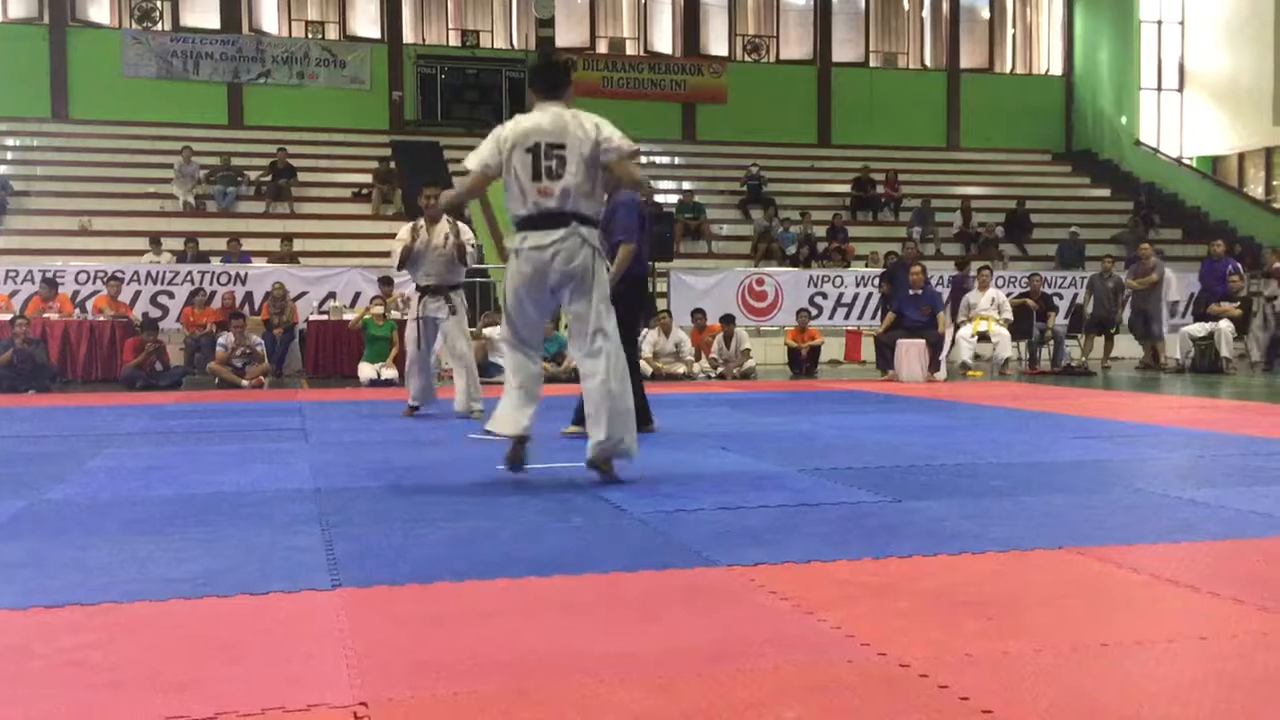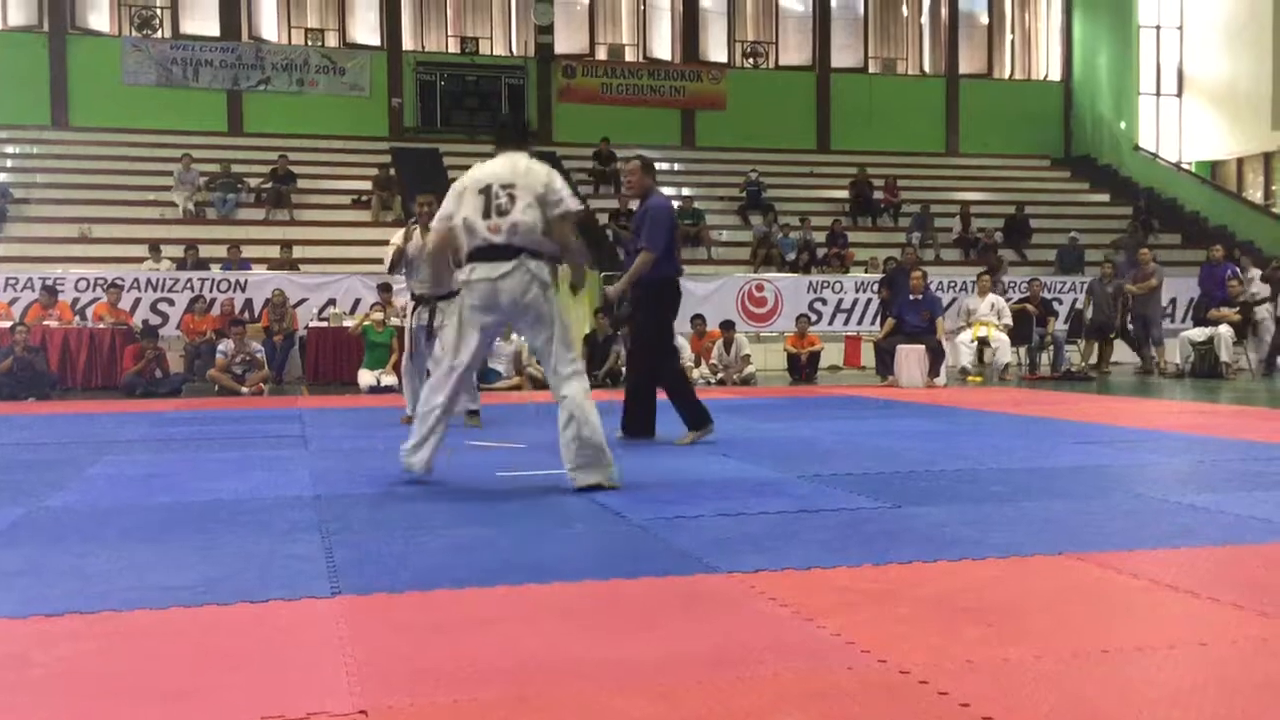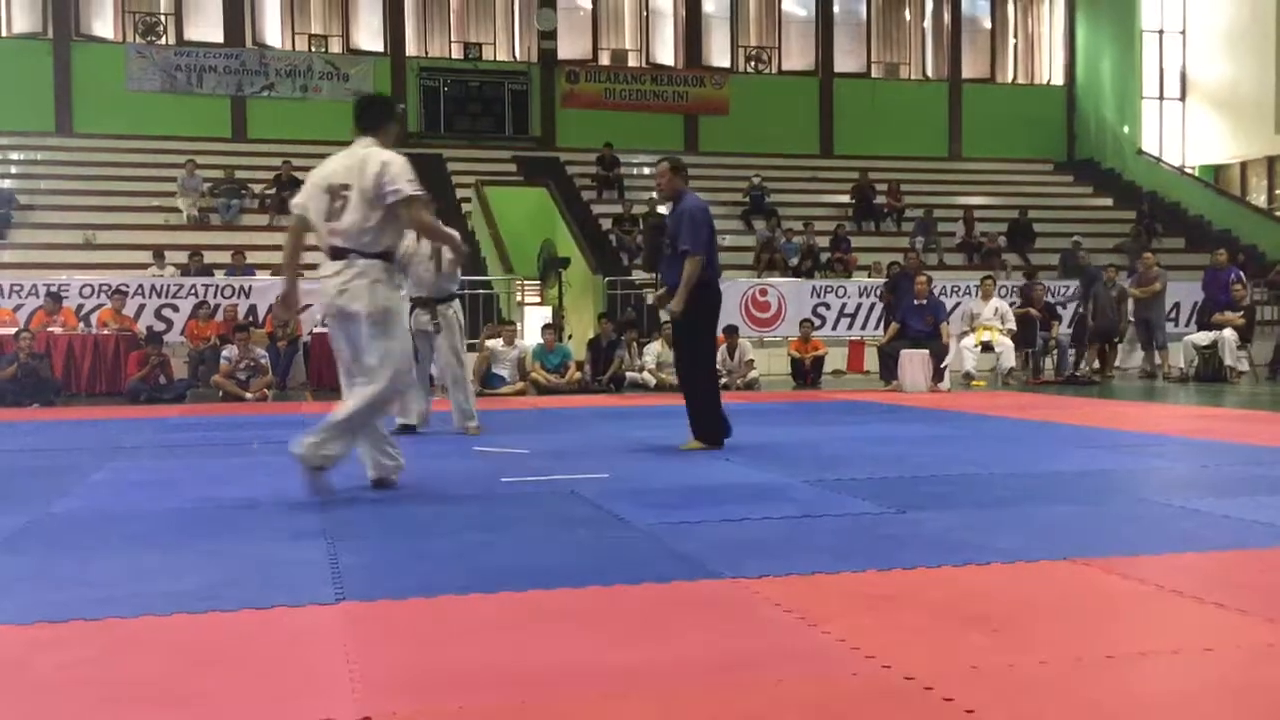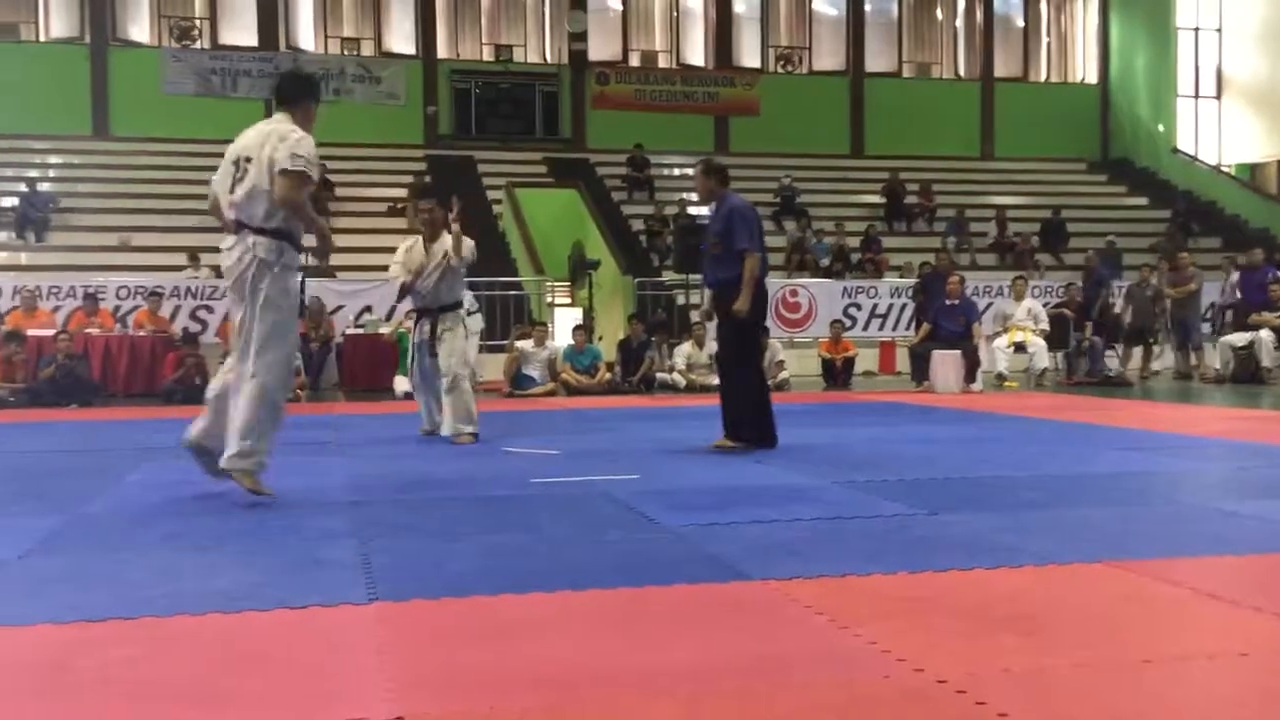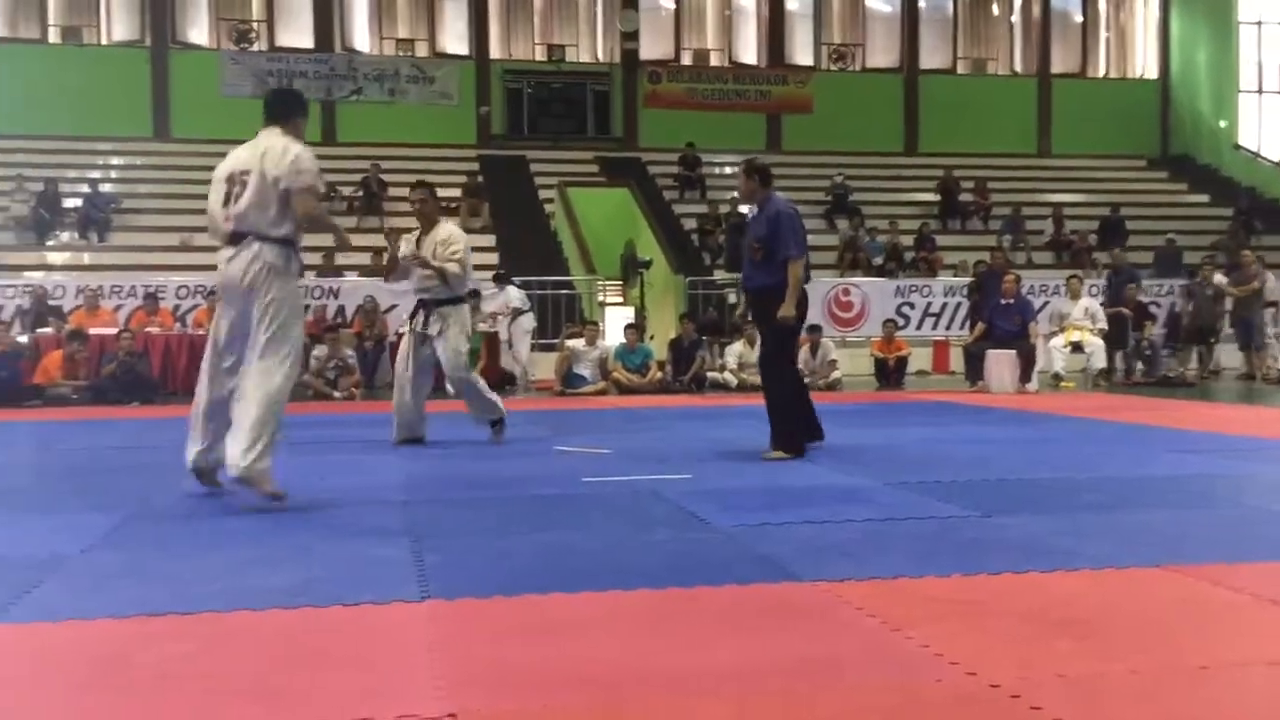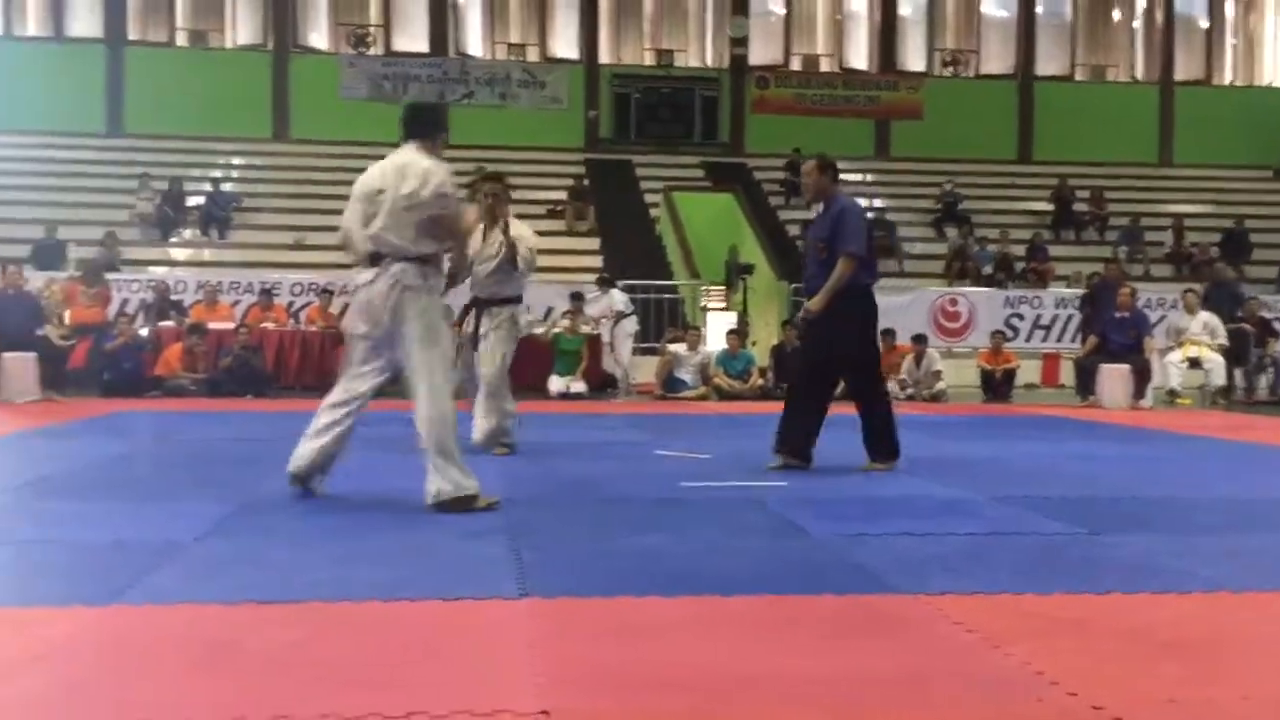
dt=0.4s
person 1, frame 1
left shoulder: (509, 132)
right shoulder: (592, 127)
left elbow: (475, 184)
right elbow: (629, 176)
left wrist: (448, 201)
right wrist: (642, 187)
left hip: (530, 248)
right hip: (578, 244)
left knee: (523, 345)
right knee: (599, 344)
left ankle: (516, 429)
right ankle: (605, 447)
person 1, frame 2
left shoulder: (467, 179)
right shoulder: (545, 175)
left elbow: (436, 249)
right elbow: (566, 237)
left wrist: (466, 259)
right wrist: (578, 270)
left hip: (479, 280)
right hip: (526, 279)
left knee: (451, 372)
right knee: (566, 373)
left ankle: (417, 456)
right ankle: (591, 470)
person 1, frame 3
left shoulder: (325, 169)
right shoulder: (389, 163)
left elbow: (295, 232)
right elbow: (417, 218)
left wrist: (289, 287)
right wrist: (455, 243)
left hip: (336, 278)
right hip: (371, 278)
left knee: (360, 378)
right knee: (391, 375)
left ankle: (383, 467)
right ankle: (318, 449)
person 1, frame 4
left shoulder: (245, 139)
right shoulder: (296, 139)
left elbow: (218, 205)
right elbow: (288, 195)
right wrist: (320, 231)
left hip: (241, 249)
right hip: (269, 255)
left knee: (251, 355)
right knee: (268, 361)
left ankle: (207, 436)
right ankle: (243, 457)
person 1, frame 5
left shoulder: (233, 157)
right shoulder: (295, 154)
left elbow: (215, 221)
right elbow: (309, 213)
right wrist: (337, 231)
left hip: (233, 261)
right hip: (270, 264)
left knee: (223, 364)
right knee: (271, 366)
left ankle: (205, 455)
right ankle: (249, 465)
person 1, frame 6
left shoulder: (371, 173)
right shoulder: (432, 171)
left elbow: (349, 236)
right elbow: (451, 232)
right wrist: (471, 222)
left hip: (372, 282)
right hip: (411, 284)
left knee: (358, 380)
right knee: (433, 385)
left ankle: (307, 462)
right ankle: (451, 488)
person 2, frame 1
left shoulder: (623, 202)
right shoulder: (628, 200)
left elbow: (628, 246)
left wrist: (609, 283)
left hip: (626, 289)
right hip: (631, 288)
right knee: (623, 354)
left ankle: (589, 419)
right ankle: (640, 418)
person 2, frame 2
left shoulder: (657, 207)
right shoulder: (649, 206)
left elbow: (649, 254)
left wrist: (622, 285)
right wrist: (629, 285)
left hip: (657, 292)
right hip: (650, 292)
left knee: (662, 360)
right knee: (641, 361)
left ankle: (698, 421)
right ankle: (637, 426)
person 2, frame 3
left shoulder: (691, 209)
right shoulder: (681, 208)
left elbow: (695, 257)
left wrist: (679, 297)
right wrist: (667, 290)
left hip: (696, 297)
right hip: (688, 296)
left knee: (697, 365)
right knee: (691, 364)
left ankle: (709, 434)
right ankle: (712, 427)
person 2, frame 4
left shoulder: (737, 209)
right shoulder: (721, 212)
left elbow: (753, 255)
left wrist: (745, 297)
right wrist: (711, 301)
left hip: (743, 298)
right hip: (730, 298)
left knee: (733, 362)
right knee: (747, 364)
left ankle: (738, 433)
right ankle: (761, 434)
person 2, frame 5
left shoulder: (782, 213)
right shoulder: (757, 216)
left elbow: (796, 261)
left wrist: (790, 303)
right wrist: (747, 303)
left hip: (783, 304)
right hip: (765, 304)
left knee: (777, 371)
right knee: (780, 370)
left ankle: (787, 442)
right ankle: (807, 430)
person 2, frame 6
left shoulder: (849, 211)
right shoulder: (822, 217)
left elbow: (850, 260)
left wrist: (822, 299)
right wrist: (813, 304)
left hip: (852, 307)
right hip: (824, 310)
left knee: (864, 381)
right knee: (805, 380)
left ankle: (884, 452)
right ankle: (794, 451)
person 3, frame 1
left shoulder: (458, 228)
right shoulder: (410, 229)
left elbow: (468, 261)
right elbow: (399, 264)
left wrist: (457, 239)
right wrist: (412, 241)
left hip: (451, 299)
right hip: (423, 299)
left knee: (460, 352)
right knee: (416, 353)
left ankle: (472, 405)
right ankle: (416, 400)
person 3, frame 2
right shoulder: (404, 235)
right elbow: (392, 267)
right wrist: (404, 243)
left hip: (447, 306)
right hip: (419, 307)
right knee: (412, 362)
left ankle: (470, 408)
right ankle: (413, 410)
person 3, frame 3
left shoulder: (447, 236)
right shoulder: (406, 240)
left elbow: (448, 270)
left wrist: (436, 245)
left hip: (444, 310)
right hip: (417, 311)
left knee: (453, 368)
right knee: (412, 368)
left ankle: (468, 420)
right ankle: (409, 420)
person 3, frame 4
left shoulder: (456, 242)
right shoulder: (407, 249)
left elbow: (462, 259)
right elbow: (398, 286)
left wrist: (455, 225)
right wrist: (410, 282)
left hip: (450, 319)
right hip: (423, 320)
left knee: (455, 373)
right knee: (422, 379)
left ankle: (464, 429)
right ankle: (433, 422)
person 3, frame 5
left shoulder: (452, 235)
right shoulder: (411, 239)
left elbow: (457, 276)
right elbow: (392, 276)
left wrist: (429, 265)
right wrist: (393, 251)
left hip: (450, 313)
right hip: (423, 314)
left knee: (457, 372)
right knee: (407, 372)
left ankle: (494, 415)
right ankle: (410, 430)
person 3, frame 6
left shoulder: (520, 232)
right shoulder: (473, 233)
left elbow: (523, 266)
right elbow: (457, 274)
left wrist: (506, 234)
left hip: (504, 313)
right hip: (478, 312)
left knee: (493, 374)
right knee: (485, 375)
left ankle: (498, 435)
right ankle: (502, 422)
